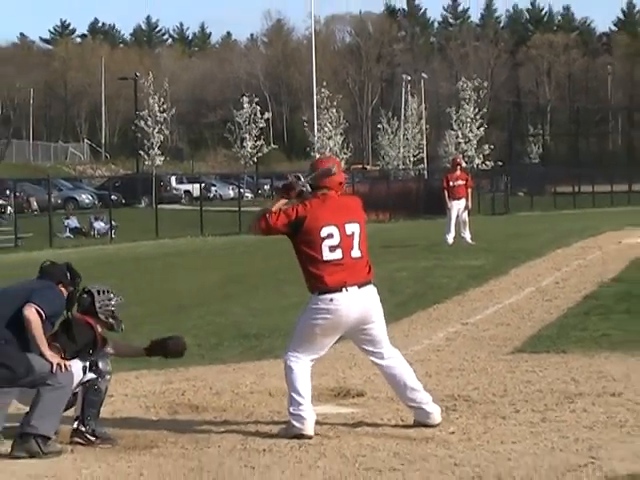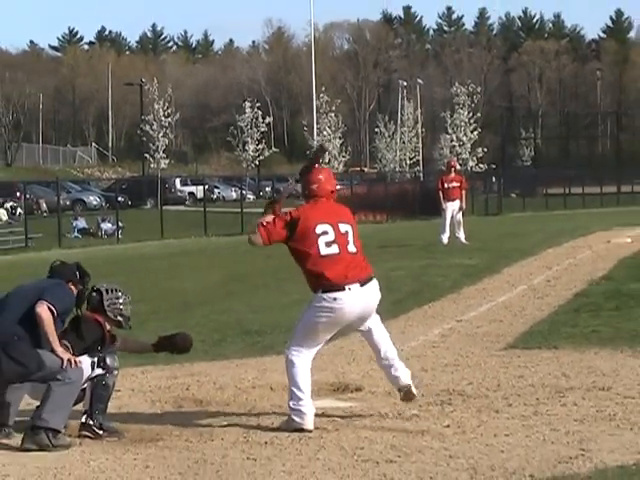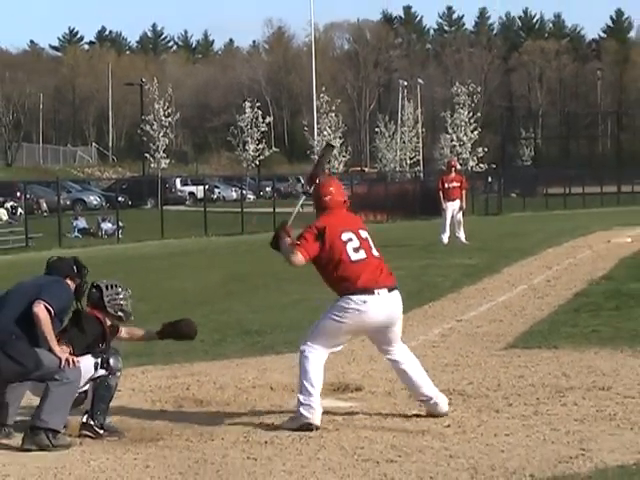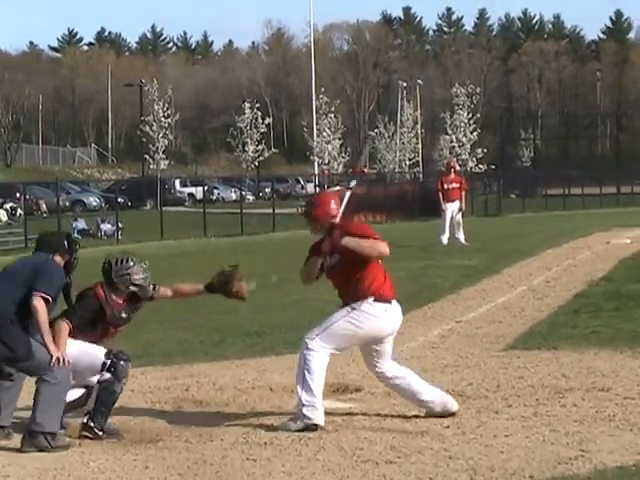
dt=0.3s
person 1, frame 1
left shoulder: (301, 212)
right shoulder: (355, 205)
left elbow: (258, 226)
left wrist: (284, 200)
left hip: (330, 302)
right hip: (366, 296)
left knee: (297, 358)
right knee: (386, 354)
left ankle: (301, 422)
right ankle: (427, 411)
person 1, frame 2
left shoulder: (296, 217)
right shoulder: (345, 212)
left elbow: (256, 238)
left wrist: (270, 216)
left hip: (334, 298)
right hip: (369, 290)
left knee: (298, 353)
right knee: (369, 321)
left ankle: (300, 417)
right ankle: (401, 378)
person 1, frame 3
left shoulder: (319, 227)
right shoulder: (355, 221)
left elbow: (297, 259)
left wrist: (283, 240)
right wrist: (291, 242)
left hip: (360, 303)
right hip: (392, 299)
left knee: (312, 349)
right knee: (394, 351)
left ankle: (307, 413)
right ankle: (435, 402)
person 1, frame 4
left shoulder: (353, 229)
right shoulder: (320, 246)
left elbow: (383, 250)
right elbow: (307, 278)
left wrist: (343, 241)
right wrist: (322, 254)
left hip: (371, 310)
right hip: (387, 312)
left knee: (314, 345)
right knee: (382, 367)
left ankle: (309, 415)
right ankle: (441, 403)
person 2, frame 1
left shoulder: (21, 287)
right shoulder: (54, 293)
right elbow: (29, 312)
right wrist: (46, 352)
right knee: (61, 376)
right ankle: (32, 439)
person 2, frame 2
left shoulder: (31, 287)
right shoulder: (64, 291)
right elbow: (42, 309)
right wrist: (58, 349)
right knee: (71, 372)
right ankle: (42, 432)
person 2, frame 3
left shoulder: (29, 284)
right shoulder: (62, 288)
right elbow: (38, 309)
right wrist: (56, 348)
right knee: (68, 373)
right ankle: (43, 432)
person 2, frame 4
left shoulder: (22, 263)
right shoulder: (53, 269)
right elbow: (38, 303)
right wrist: (50, 345)
right knee: (56, 369)
right ankle: (41, 434)
person 3, frame 1
left shoulder: (90, 331)
right shoulder: (82, 328)
left elbow: (113, 347)
left wrist: (150, 350)
left hip: (33, 388)
left knee: (89, 382)
right knee: (99, 365)
right ankle: (86, 429)
person 3, frame 2
left shoulder: (98, 328)
right shoulder: (92, 325)
left elbow: (122, 342)
right elbow: (62, 350)
left wrist: (156, 347)
left hip: (40, 383)
left knee: (97, 378)
right knee: (107, 361)
right ankle: (94, 423)
person 3, frame 3
left shoulder: (101, 324)
right shoulder: (90, 324)
left elbow: (126, 332)
right elbow: (63, 349)
left wrist: (159, 334)
right knee: (111, 361)
right ankle: (95, 424)
person 3, frame 4
left shoulder: (133, 295)
right shoulder: (97, 298)
left elbow: (171, 291)
right elbow: (63, 323)
left wrist: (209, 287)
right wrist: (59, 356)
left hip: (81, 346)
right hip: (67, 346)
left knee: (101, 384)
right knee: (119, 363)
right ankle: (95, 424)
